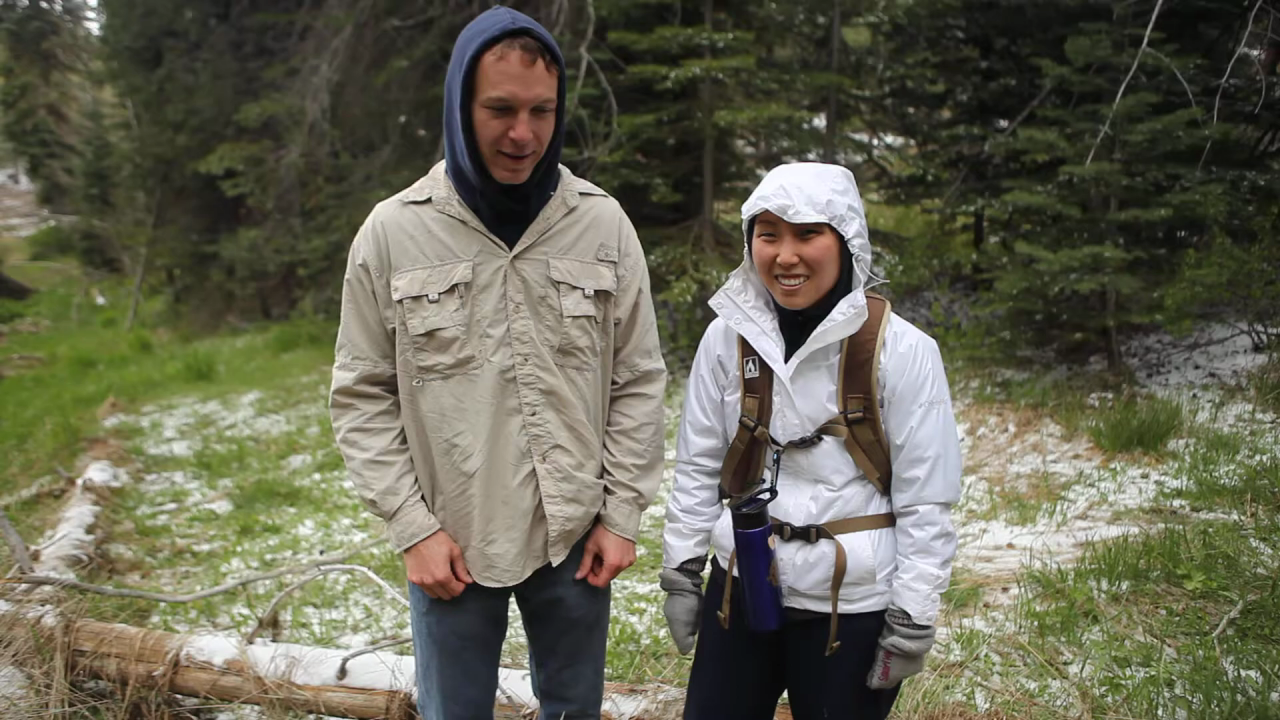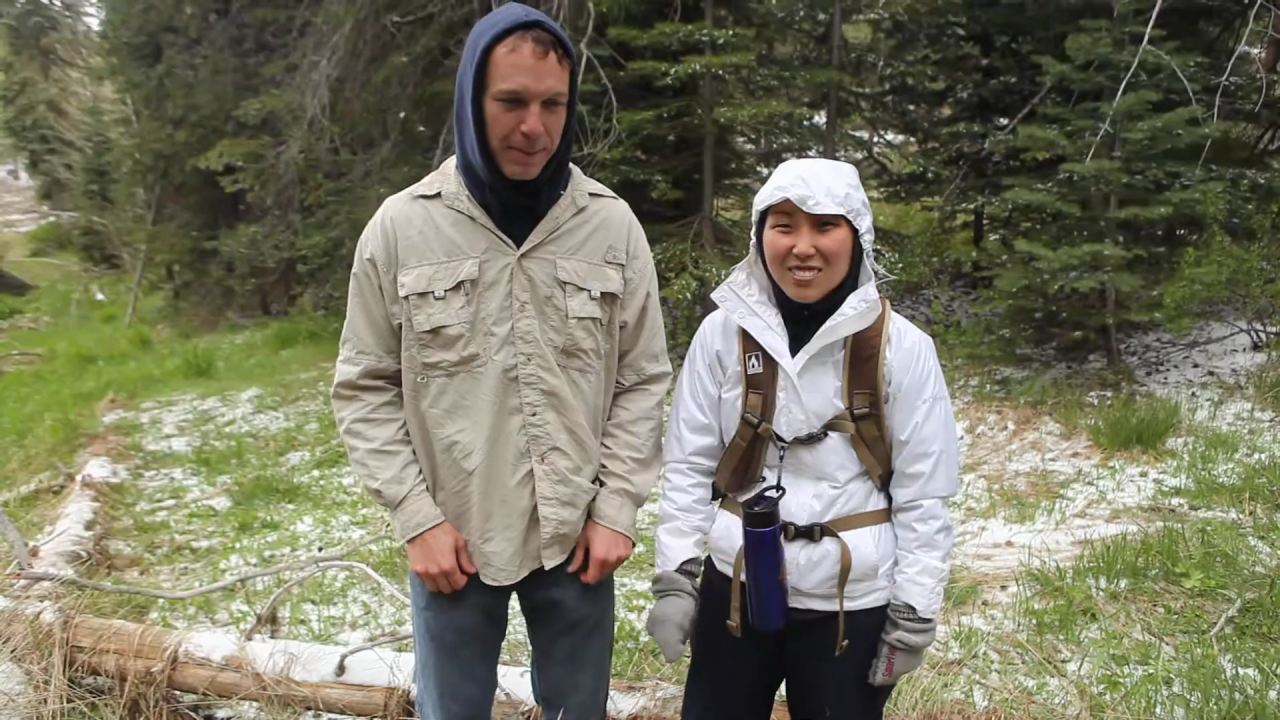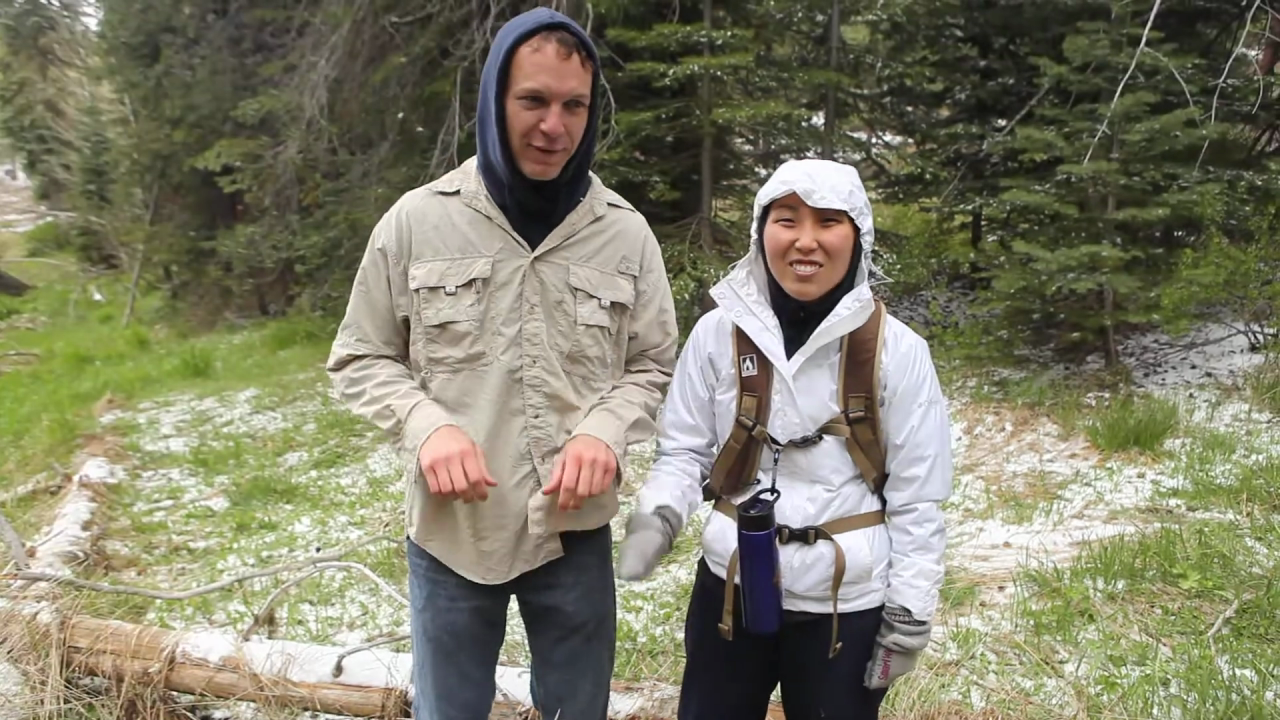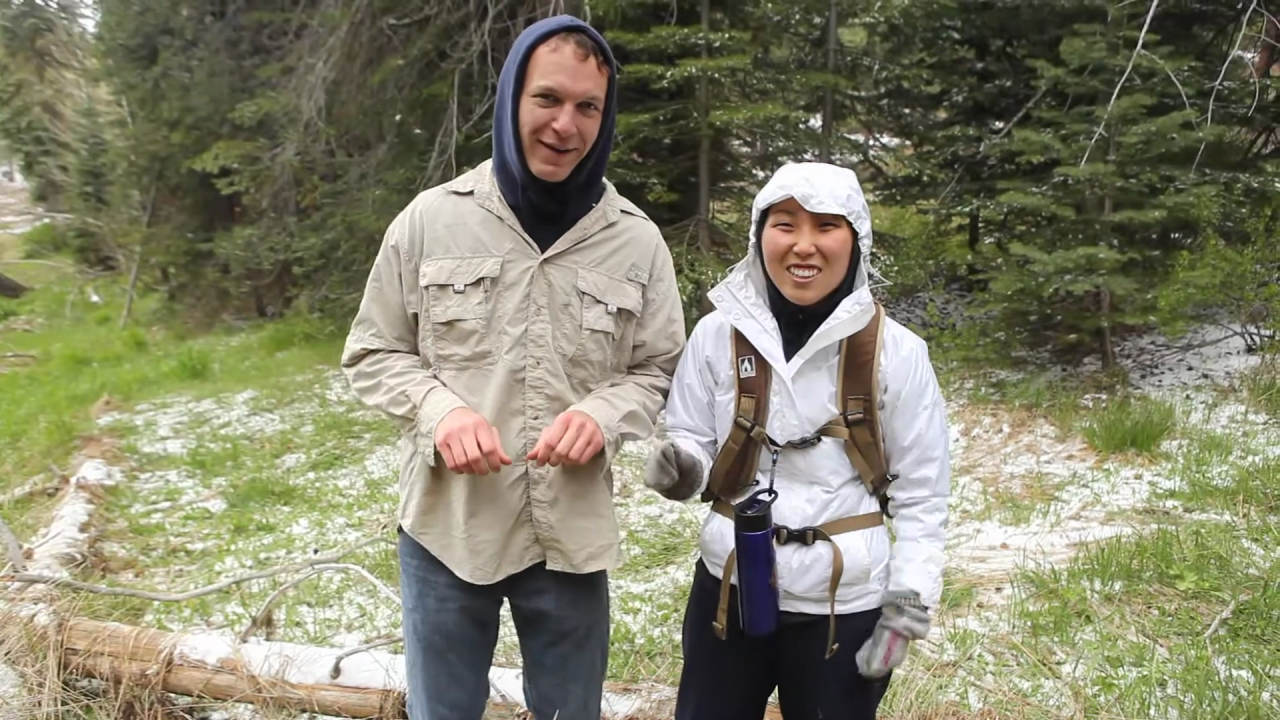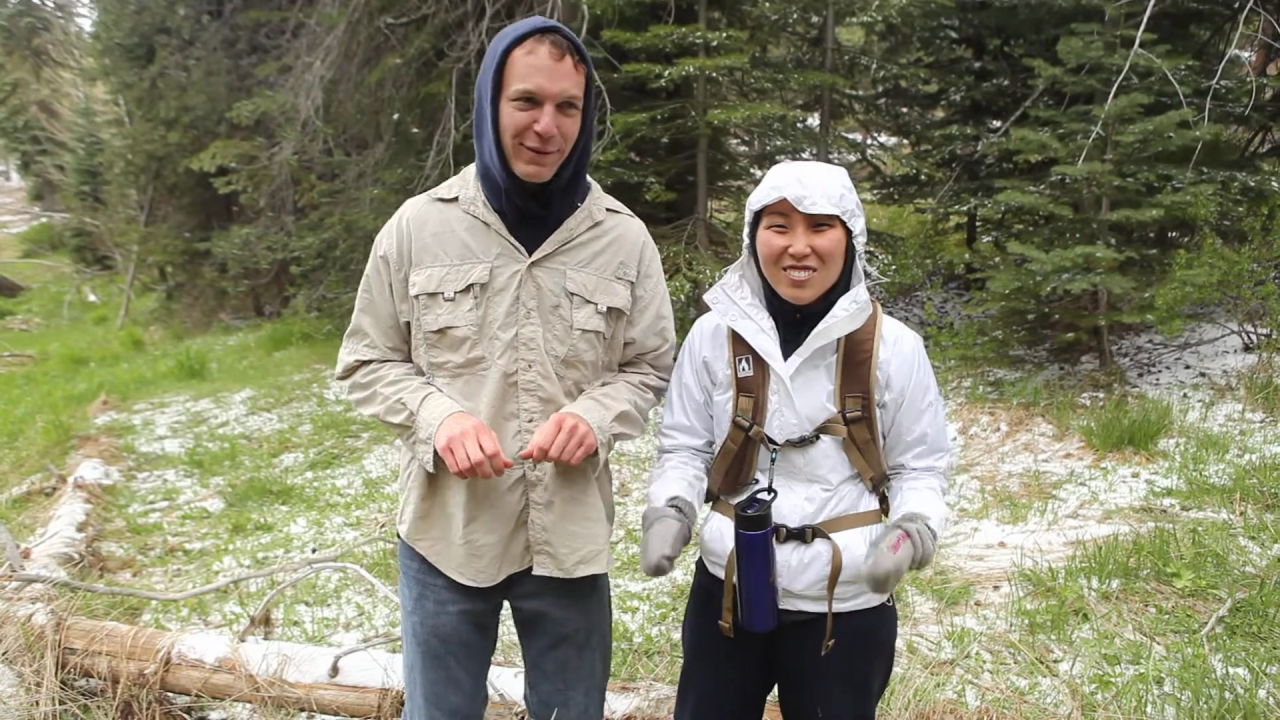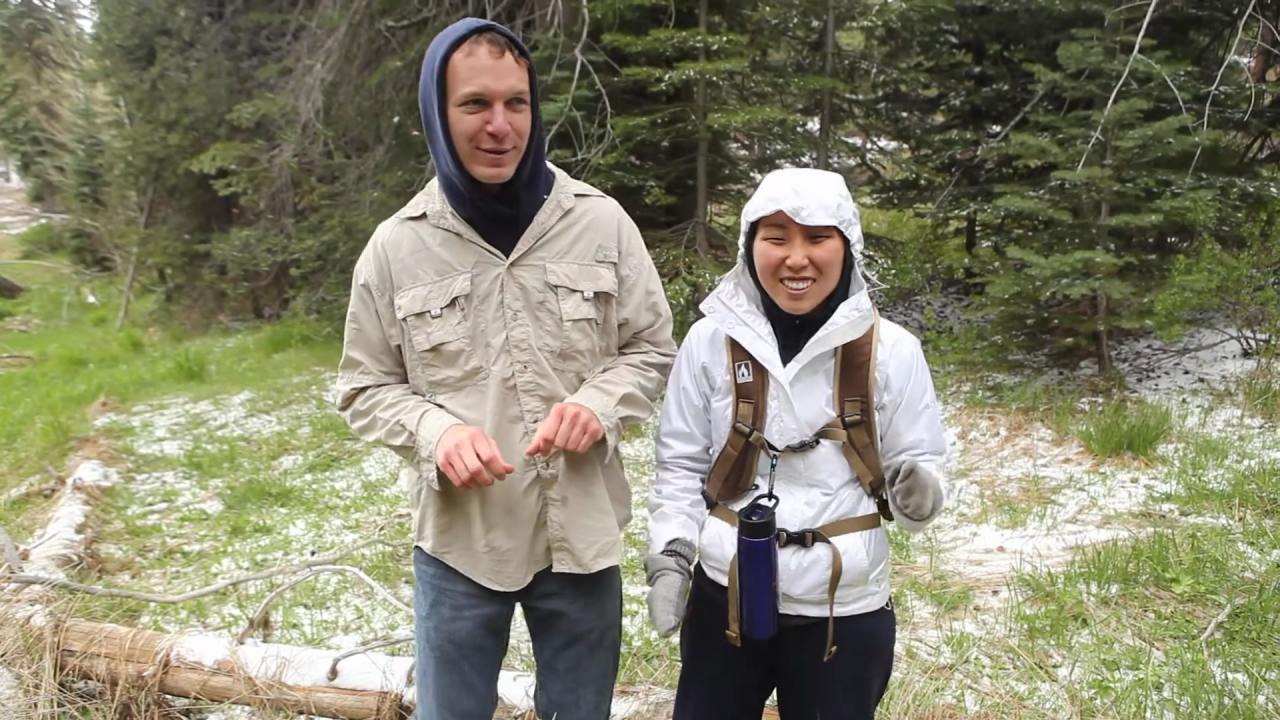
dt=0.4s
person 1, frame 1
left shoulder: (603, 225)
right shoulder: (392, 232)
left elbow: (637, 381)
right elbow: (362, 397)
left wrist: (623, 513)
right wrist: (412, 527)
left hip: (575, 531)
right hip: (452, 539)
person 1, frame 2
left shoulder: (611, 224)
right shoulder: (401, 225)
left elbow: (642, 379)
right elbow: (366, 389)
left wrist: (616, 509)
right wrist: (420, 519)
left hip: (576, 533)
right hip: (454, 538)
person 1, frame 3
left shoulder: (625, 233)
right shoulder: (416, 220)
left elbow: (655, 367)
right elbow: (360, 357)
left wrist: (607, 432)
right wrist: (426, 426)
left hip: (576, 530)
right hip: (452, 531)
person 1, frame 4
left shoulder: (635, 241)
right shoulder: (430, 219)
left elbow: (660, 373)
right elbow: (372, 352)
left wrist: (602, 416)
right wrist: (439, 408)
left hip: (570, 531)
right hip: (444, 527)
person 1, frame 5
left shoulder: (624, 238)
right shoulder: (418, 227)
left elbow: (650, 371)
right elbow: (367, 363)
left wrist: (595, 417)
right wrist: (438, 417)
left hip: (568, 534)
right hip: (444, 531)
person 1, frame 6
left shoulder: (601, 222)
right shoulder: (396, 247)
left elbow: (651, 350)
right elbow: (366, 388)
left wrist: (599, 404)
right wrist: (435, 432)
left hip: (581, 532)
right hip: (458, 539)
person 2, frame 1
left shoulder: (902, 351)
right shoulder: (728, 335)
left elbow: (926, 499)
right elbow: (698, 468)
left wrist: (912, 620)
right wrist: (682, 572)
left hip: (852, 604)
right hip: (743, 587)
person 2, frame 2
left shoulder: (902, 348)
right shoulder: (724, 331)
left elbow: (924, 492)
right elbow: (689, 465)
left wrist: (914, 613)
right wrist: (675, 576)
left hip: (852, 600)
right hip: (736, 584)
person 2, frame 3
left shoulder: (896, 350)
right shoulder: (719, 332)
left elbow: (917, 497)
right elbow: (686, 449)
left wrist: (909, 618)
right wrist: (660, 515)
left hip: (846, 602)
right hip: (730, 586)
person 2, frame 4
left shoulder: (894, 351)
right shoulder: (719, 333)
left elbow: (920, 486)
right elbow: (692, 443)
left wrist: (907, 604)
right wrist: (680, 470)
left hip: (845, 602)
right hip: (730, 586)
person 2, frame 5
left shoulder: (892, 346)
right shoulder: (716, 332)
left elbow: (920, 466)
right elbow: (686, 447)
left wrist: (911, 533)
right wrist: (670, 508)
left hip: (846, 601)
right hip: (729, 587)
person 2, frame 6
left shoulder: (890, 350)
right shoulder: (712, 338)
left elbow: (915, 480)
right elbow: (681, 464)
left wrist: (917, 494)
right wrist: (669, 557)
left hip: (844, 607)
right hip: (727, 594)
